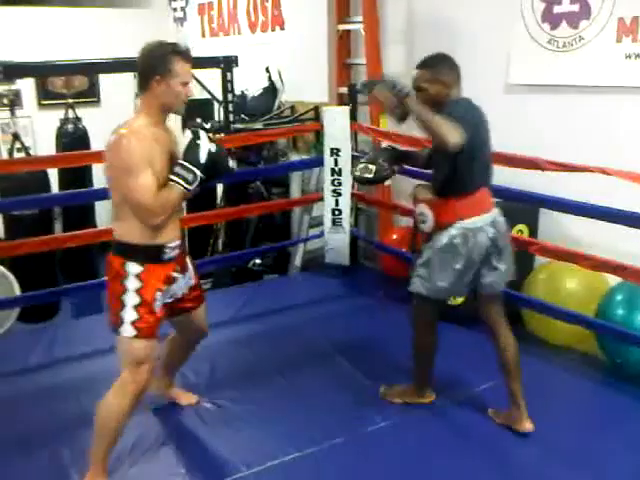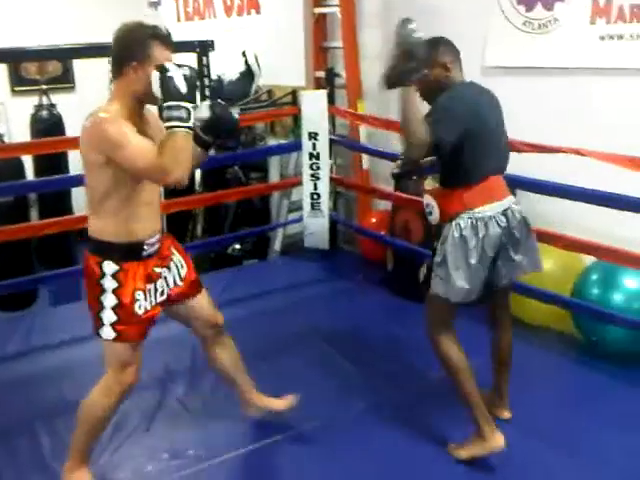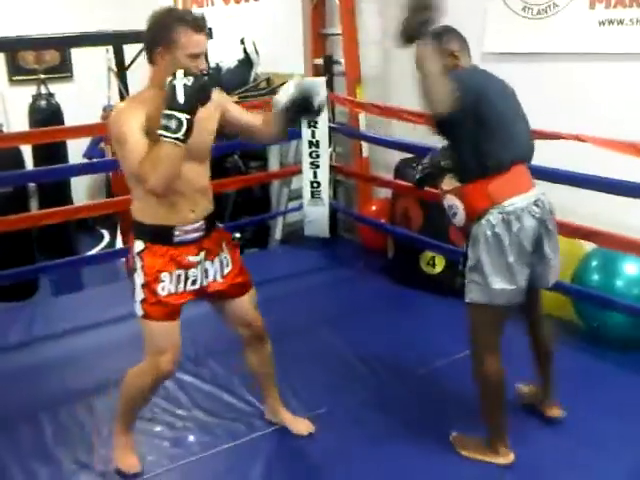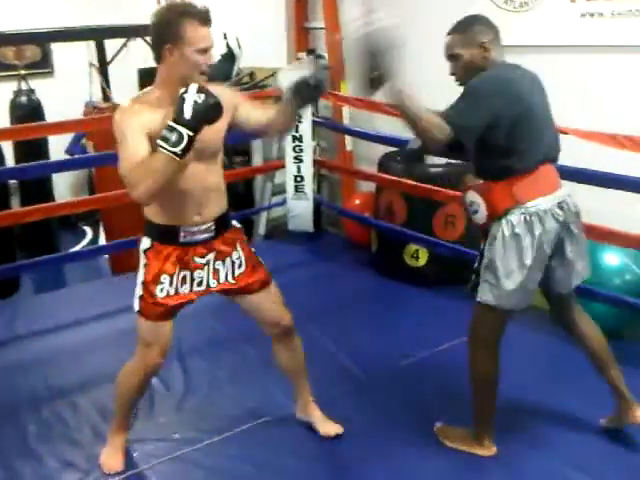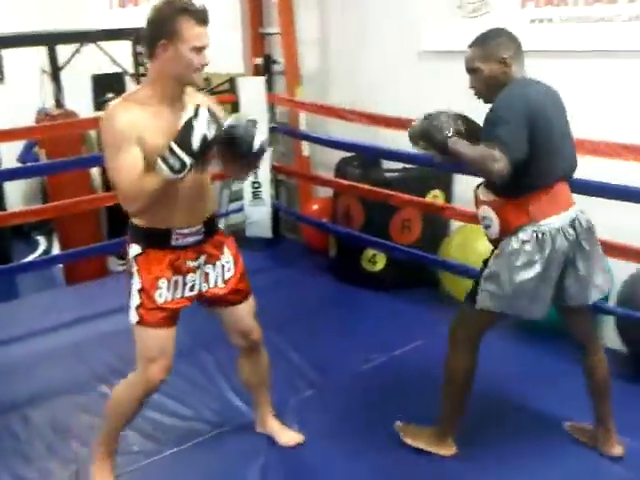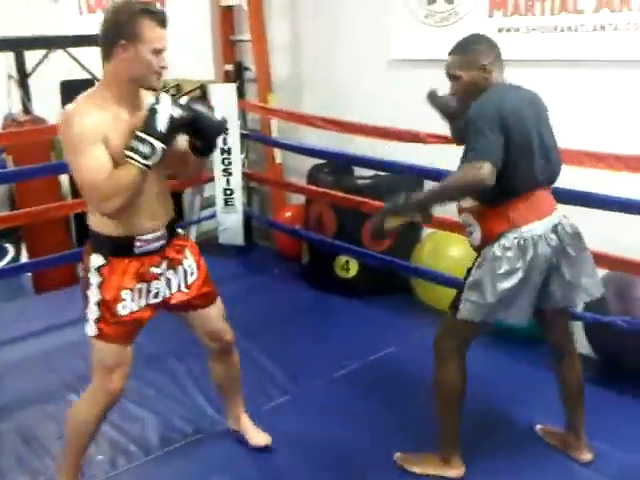
dt=0.3s
person 1, frame 1
left shoulder: (164, 132)
right shoulder: (130, 140)
right elbow: (152, 214)
left wrist: (203, 167)
right wrist: (190, 168)
left hip: (172, 258)
right hip: (139, 268)
left knee: (195, 328)
right knee: (136, 373)
left ankle: (165, 385)
person 1, frame 2
left shoulder: (147, 114)
right shoulder: (105, 126)
left elbow: (185, 163)
right elbow: (173, 172)
left wrist: (208, 132)
right wrist: (178, 106)
left hip: (159, 252)
right hip: (119, 266)
left knee: (213, 326)
right knee: (122, 375)
left ankle: (255, 400)
person 1, frame 3
left shoulder: (208, 100)
right shoulder: (127, 115)
left elbow: (261, 131)
right elbow: (155, 181)
left wrist: (288, 107)
right wrist: (178, 116)
left hip: (209, 239)
right hip: (159, 249)
left knee: (252, 327)
right knee: (162, 361)
left ankle: (275, 408)
right ankle: (122, 430)
person 1, frame 4
left shoulder: (217, 96)
right shoulder: (133, 115)
left elbow: (274, 121)
right elbow: (141, 189)
left wrist: (302, 91)
right wrist: (181, 128)
left hip: (223, 237)
right hip: (168, 247)
left knee: (280, 323)
right knee: (150, 356)
left ankle: (307, 407)
right ankle: (117, 433)
person 1, frame 5
left shoulder: (200, 104)
right shoulder: (122, 116)
left elbow: (233, 170)
right elbow: (133, 201)
left wrist: (246, 151)
right wrist: (180, 152)
left hip: (209, 243)
right hip: (157, 253)
left knee: (250, 337)
right knee: (153, 371)
left ankle: (266, 417)
person 1, frame 6
left shoulder: (159, 104)
right shoulder: (83, 115)
left elbow: (193, 172)
right elbow: (108, 202)
left wrist: (205, 137)
right wrist: (149, 139)
left hip: (170, 247)
right hip: (117, 260)
left knee: (221, 337)
right knee: (109, 383)
left ankle: (237, 416)
person 2, frame 1
left shoulder: (456, 114)
right shoulder: (468, 112)
left elbow: (452, 142)
left wrist: (407, 103)
right wrist: (404, 158)
left hip: (460, 230)
right hip: (488, 222)
left knee: (424, 311)
right knee: (495, 316)
left ankle: (421, 388)
right ankle: (519, 411)
person 2, frame 2
left shoulder: (453, 103)
right shoulder: (483, 97)
left elbow: (419, 147)
left wrist: (406, 84)
left hip: (471, 225)
right hip: (504, 211)
left knee: (438, 327)
right knee: (499, 312)
left ankle: (485, 431)
right ankle: (499, 402)
person 2, frame 3
left shoulder: (469, 85)
right shoulder: (495, 86)
left elbow: (440, 107)
left wrist: (421, 37)
right wrist: (450, 163)
left hip: (500, 219)
right hip: (531, 203)
left knee: (484, 338)
right knee: (532, 309)
left ankle: (495, 444)
right ankle: (546, 396)
person 2, frame 4
left shoulder: (491, 85)
right shoulder: (522, 78)
left elbow: (439, 137)
left wrist: (392, 86)
right wrist: (471, 152)
left hip: (522, 221)
right hip: (556, 204)
left knee: (484, 334)
right knee: (568, 310)
left ankle: (479, 436)
person 2, frame 5
left shoulder: (511, 102)
right shoulder: (546, 94)
left elbow: (498, 166)
left wrist: (445, 140)
right wrist: (466, 140)
left hip: (530, 237)
right hip: (570, 222)
left knee: (465, 333)
right knee: (585, 332)
left ankle: (442, 435)
right ankle: (607, 434)
person 2, frame 6
left shoulder: (484, 110)
right shoulder: (529, 99)
left elbow: (481, 176)
left wrist: (413, 204)
left hip: (513, 243)
right hip: (552, 228)
left knee: (449, 345)
right knee: (559, 338)
right ankle: (576, 439)
